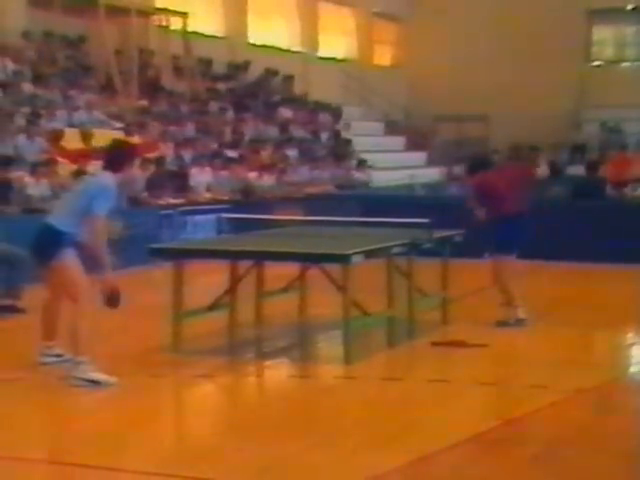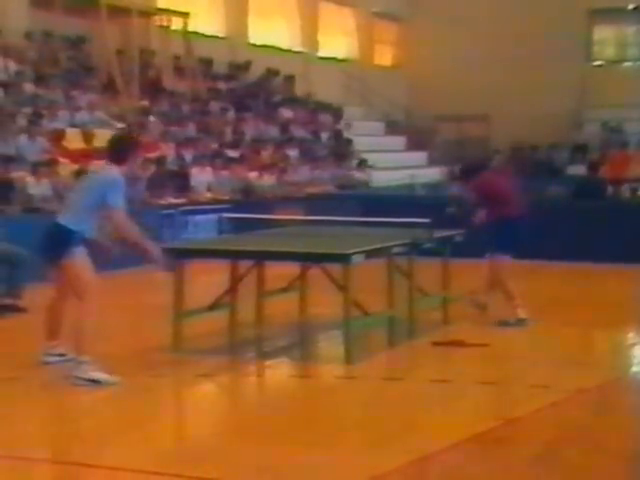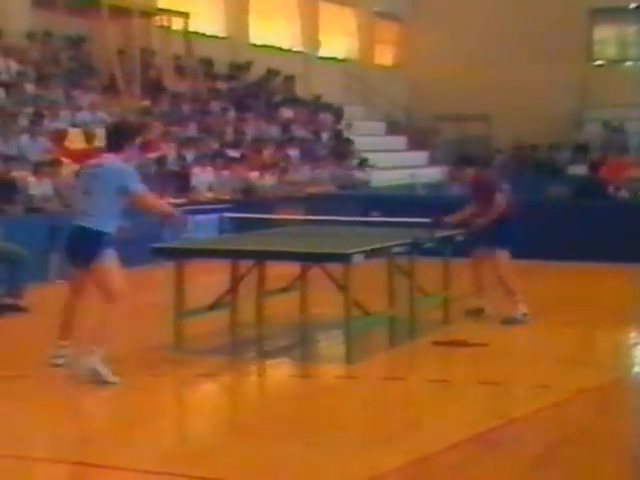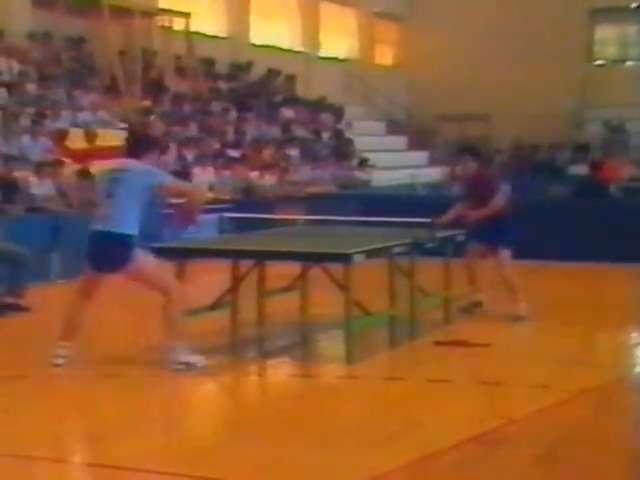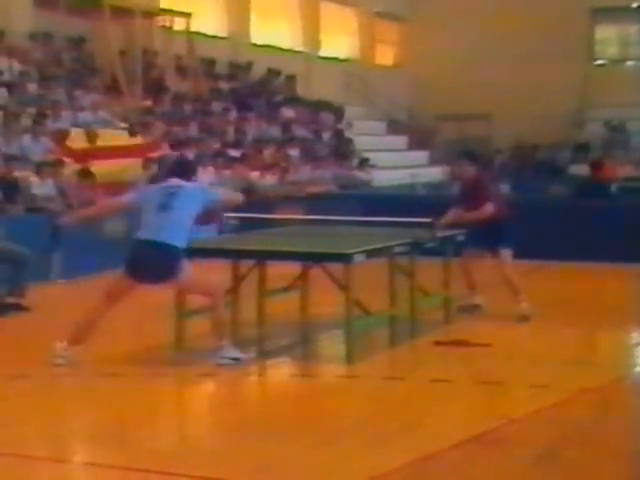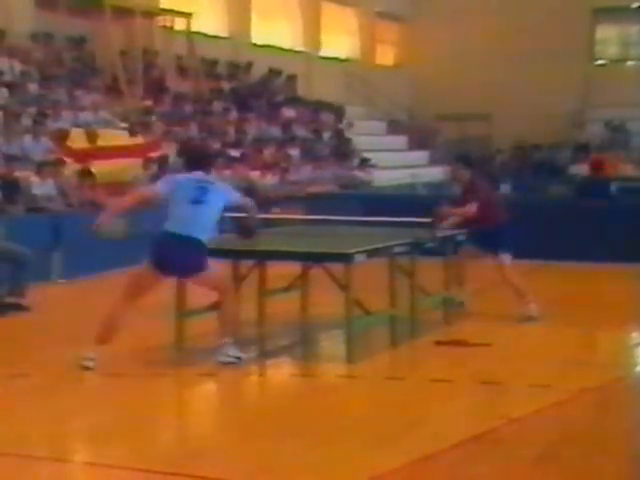
dt=0.2s
person 1, frame 1
left shoulder: (95, 181)
right shoulder: (107, 187)
right elbow: (96, 233)
left wrist: (99, 255)
right wrist: (105, 271)
left hip: (47, 236)
right hip: (56, 242)
left knee: (57, 294)
right knee: (83, 300)
left ankle: (48, 349)
right ankle: (82, 367)
person 1, frame 2
left shoulder: (100, 175)
right shoulder: (114, 180)
right elbow: (121, 225)
right wrist: (149, 246)
left hip: (57, 234)
right hip: (68, 239)
left knee: (62, 293)
right knee: (88, 300)
left ankle: (52, 348)
right ankle: (83, 367)
person 1, frame 3
left shoulder: (90, 168)
right shoulder: (122, 170)
right elbow: (149, 203)
right wrist: (174, 213)
left hip: (78, 235)
right hip: (96, 241)
left knee: (76, 294)
right knee: (117, 299)
left ankle: (61, 350)
right ankle: (92, 357)
person 1, frame 4
left shoulder: (109, 173)
right shoulder: (146, 173)
right elbow: (190, 191)
right wrist: (192, 207)
left hip: (97, 242)
right hip: (121, 244)
left knee: (83, 295)
right knee: (173, 291)
left ankle: (62, 349)
right ankle: (178, 352)
person 1, frame 5
left shoulder: (151, 191)
right shoulder: (198, 191)
left elbow: (111, 205)
right elbow: (237, 199)
left wrist: (76, 216)
left hip: (139, 254)
right hip: (167, 259)
left knee: (106, 302)
right knee: (216, 293)
left ankle: (66, 350)
right ankle: (224, 349)
person 1, frame 6
left shoulder: (175, 180)
right shoulder: (221, 189)
left elbow: (144, 194)
right elbow: (249, 204)
left wrist: (109, 213)
right wrist: (252, 219)
left hip: (165, 247)
right hip: (193, 253)
left knee: (126, 298)
right knee: (227, 290)
left ankle: (92, 353)
right ankle: (227, 348)
person 2, frame 1
left shoulder: (480, 183)
right shoulder: (512, 169)
left elbow: (482, 215)
left wrist: (479, 211)
left hip: (504, 221)
right hip: (519, 218)
left knee: (500, 273)
right knee: (507, 261)
left ankle: (518, 314)
right ankle: (511, 299)
person 2, frame 2
left shoulder: (479, 184)
right shoulder: (499, 173)
left elbow: (481, 217)
left wrist: (478, 217)
left hip: (505, 222)
right hip: (515, 219)
left knee: (499, 271)
right knee: (495, 263)
left ankle: (519, 313)
right ankle: (486, 299)
person 2, frame 3
left shoulder: (484, 179)
right shoulder: (477, 181)
left elbow: (501, 202)
right elbow: (475, 206)
left wrist: (484, 220)
right wrist: (455, 219)
left hip: (500, 223)
right hip: (492, 224)
left knee: (500, 267)
right knee: (476, 260)
left ankle: (520, 309)
right ankle: (480, 304)
person 2, frame 4
left shoulder: (487, 176)
right shoulder: (470, 180)
left elbow: (500, 201)
right elbow: (463, 204)
left wrist: (478, 214)
right wrist: (445, 219)
left hip: (498, 223)
right hip: (483, 223)
left knee: (504, 268)
right knee: (469, 258)
left ankle: (520, 305)
right ankle: (477, 297)
person 2, frame 5
left shoulder: (483, 183)
right shoulder: (466, 186)
left elbow: (488, 210)
right elbow: (458, 209)
left wrist: (466, 216)
right wrist: (441, 222)
left hip: (498, 226)
right hip: (480, 227)
left knee: (506, 268)
right knee: (466, 262)
left ankle: (523, 305)
right ankle: (475, 300)
person 2, frame 6
left shoulder: (478, 187)
right shoulder: (467, 189)
left elbow: (470, 211)
right elbow: (462, 214)
left wrist: (450, 211)
right wrist: (444, 225)
left hip: (497, 230)
right hip: (481, 229)
left knee: (506, 271)
right knee: (458, 260)
left ankle: (530, 305)
right ankle: (459, 297)
